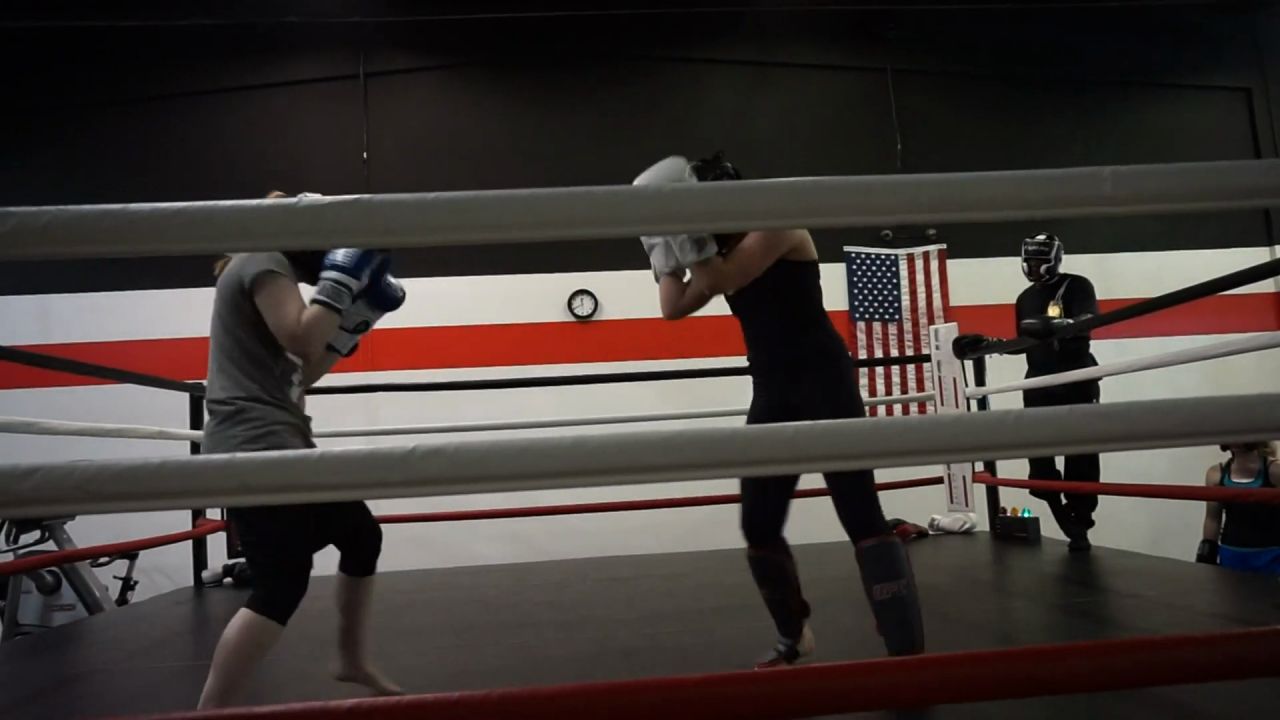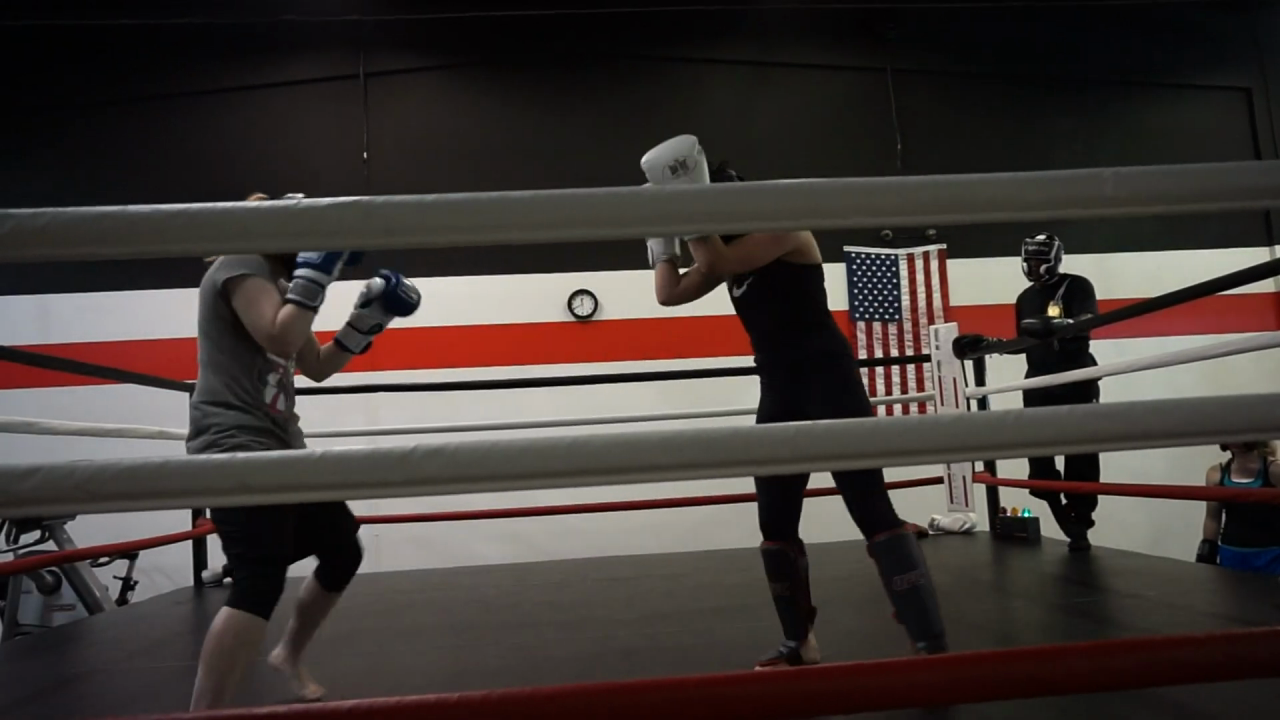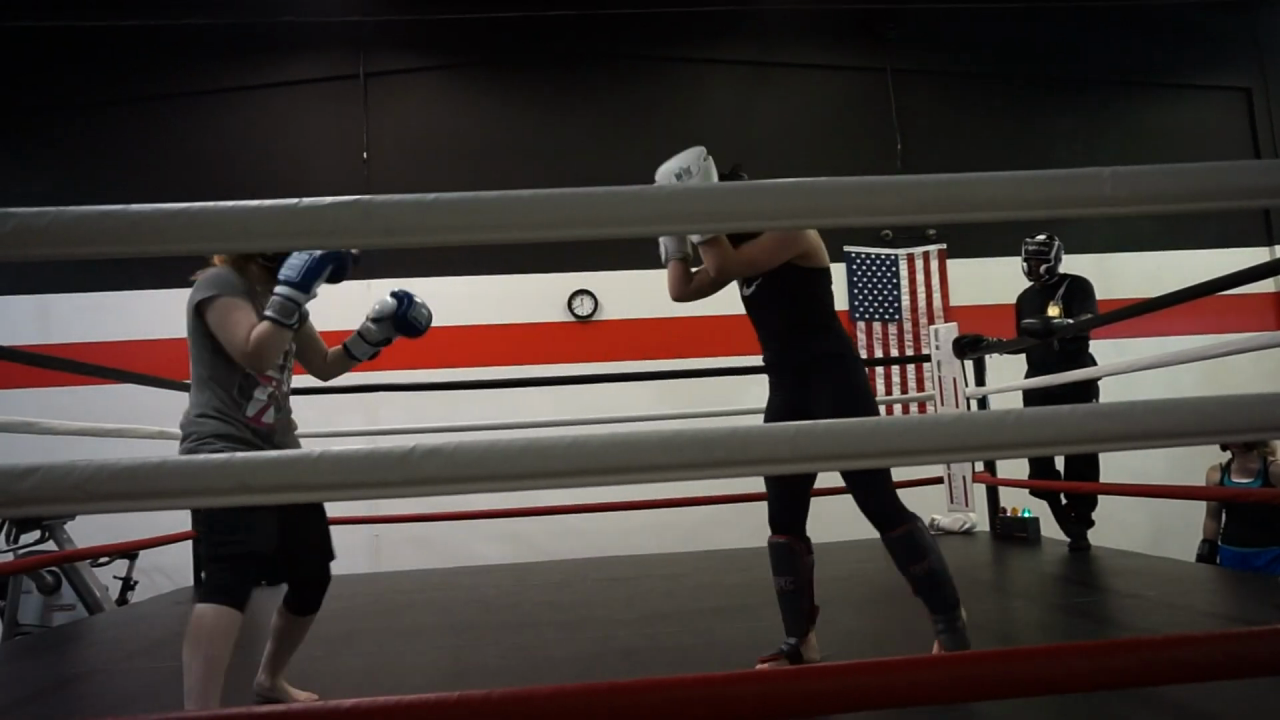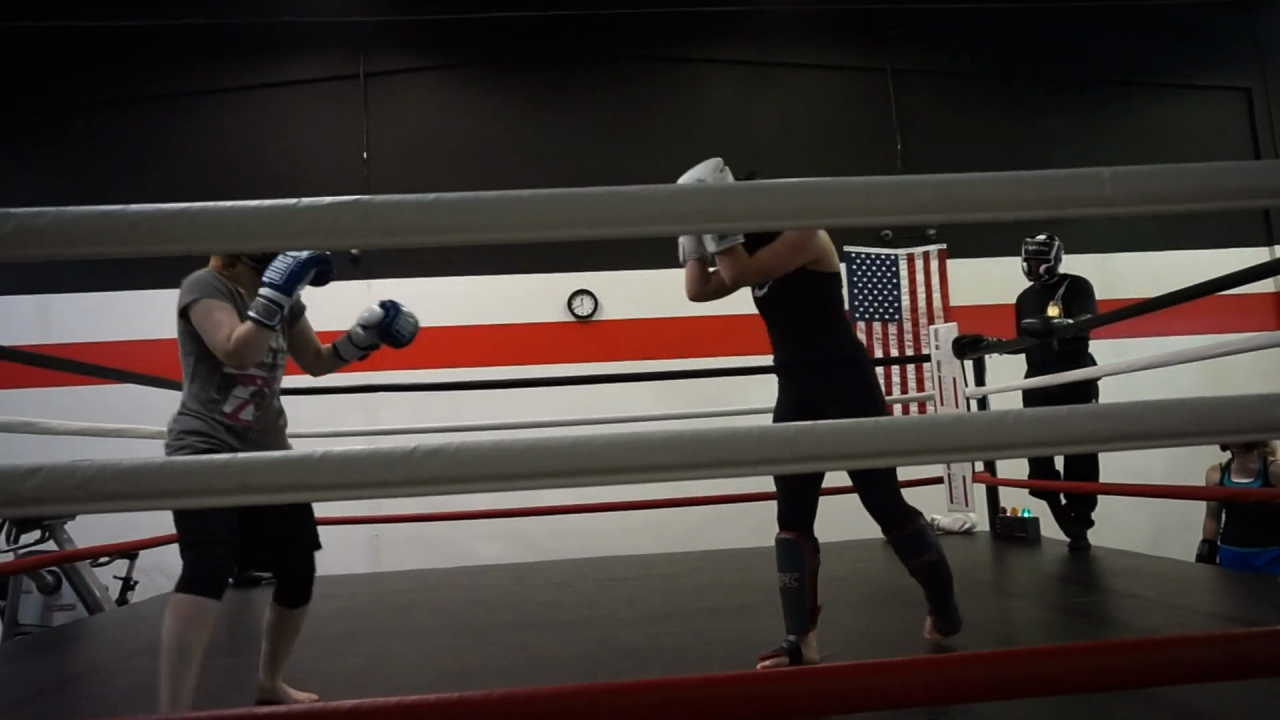
dt=0.1s
person 1, frame 1
left shoulder: (775, 225)
right shoulder: (725, 249)
left elbow: (723, 279)
right elbow: (674, 307)
left wrist: (687, 229)
right wrist: (664, 244)
left hip: (824, 381)
right hip: (772, 393)
left knee: (862, 517)
right knee: (759, 526)
left ankle: (907, 656)
right ankle: (795, 637)
person 1, frame 2
left shoulder: (783, 232)
right shoulder: (731, 248)
left elbow: (718, 264)
right elbow: (669, 293)
right wrist: (664, 235)
left hip: (830, 380)
right hip: (779, 392)
left knee: (871, 512)
right knee: (776, 525)
left ankle: (930, 643)
right ankle: (798, 642)
person 1, frame 3
left shoulder: (791, 231)
right shoulder: (741, 250)
left elbow: (726, 265)
right elbow: (682, 288)
right wrist: (676, 231)
left hip: (835, 380)
right hip: (787, 390)
left knee: (881, 506)
right knee: (784, 521)
left ankle: (948, 617)
right ankle: (799, 641)
person 1, frame 4
left shoulder: (803, 234)
right shoulder: (763, 254)
left elbow: (742, 273)
right elbow: (698, 289)
right wrist: (696, 231)
left hip: (846, 383)
right hip: (796, 392)
left knee: (886, 505)
right knee: (792, 517)
left ankle: (943, 607)
right ankle: (800, 640)
person 2, frame 1
left shoulder: (265, 275)
right shoulder: (263, 264)
left elbow: (306, 370)
right elbow: (302, 339)
left wrist: (360, 313)
right wrist: (342, 275)
left hip: (282, 443)
right hip: (258, 445)
left knee: (363, 535)
right knee: (283, 585)
left ankle: (353, 660)
person 2, frame 2
left shoulder: (279, 282)
right shoulder: (239, 269)
left elbow: (320, 366)
right elbow: (276, 339)
left wrist: (371, 315)
right wrist: (314, 273)
left hip: (280, 447)
right hip: (235, 447)
left knee: (343, 552)
right knee: (258, 585)
left ankle: (290, 655)
person 2, frame 3
left shoulder: (276, 297)
right shoulder: (219, 284)
left elbow: (325, 365)
right elbow: (253, 353)
left wrist: (380, 328)
right wrist: (294, 287)
left hip: (277, 454)
right hip: (222, 451)
left knee: (312, 577)
right knee: (232, 575)
left ankle: (270, 680)
person 2, frame 4
left shoulder: (284, 303)
right shoulder: (206, 287)
left elbow: (317, 361)
right elbow: (238, 354)
left wrist: (371, 332)
right wrist: (278, 289)
left hip: (267, 455)
right hip: (206, 446)
left knee: (298, 575)
right knee: (206, 571)
left ankle: (271, 681)
person 3, frame 1
left shoulder: (1077, 286)
right shoulder: (1025, 299)
left elbow: (1087, 322)
left wrist: (1052, 324)
left hip: (1077, 380)
right hip: (1040, 383)
left knee: (1080, 456)
left ankle: (1080, 524)
right ankle: (1068, 521)
person 3, frame 2
left shoulder: (1077, 286)
right shoulder: (1025, 298)
left elbow: (1087, 322)
left wrist: (1051, 324)
left hip: (1076, 380)
right hip: (1039, 383)
left knee: (1080, 457)
right knee: (1037, 451)
left ankle: (1080, 525)
right ankle: (1068, 520)
person 3, frame 3
left shoulder: (1077, 286)
right shoulder: (1025, 298)
left elbow: (1087, 322)
left wrist: (1052, 325)
left hip: (1076, 380)
right hip: (1039, 383)
left knee: (1080, 456)
left ankle: (1080, 525)
right ankle: (1068, 521)
person 3, frame 4
left shoulder: (1077, 286)
right shoulder: (1025, 298)
left elbow: (1087, 321)
left wrist: (1051, 324)
left hip: (1076, 380)
right hip: (1039, 383)
left knee: (1080, 457)
right knee: (1037, 452)
left ankle: (1079, 525)
right ankle: (1066, 519)
